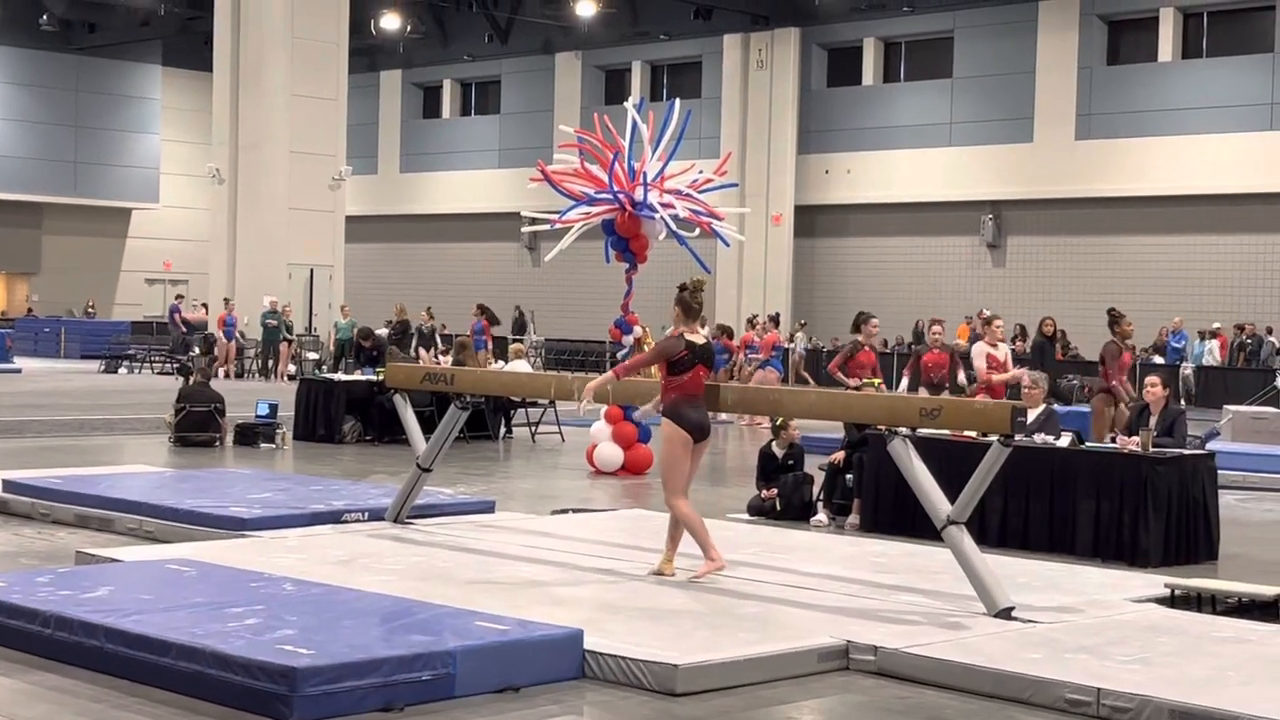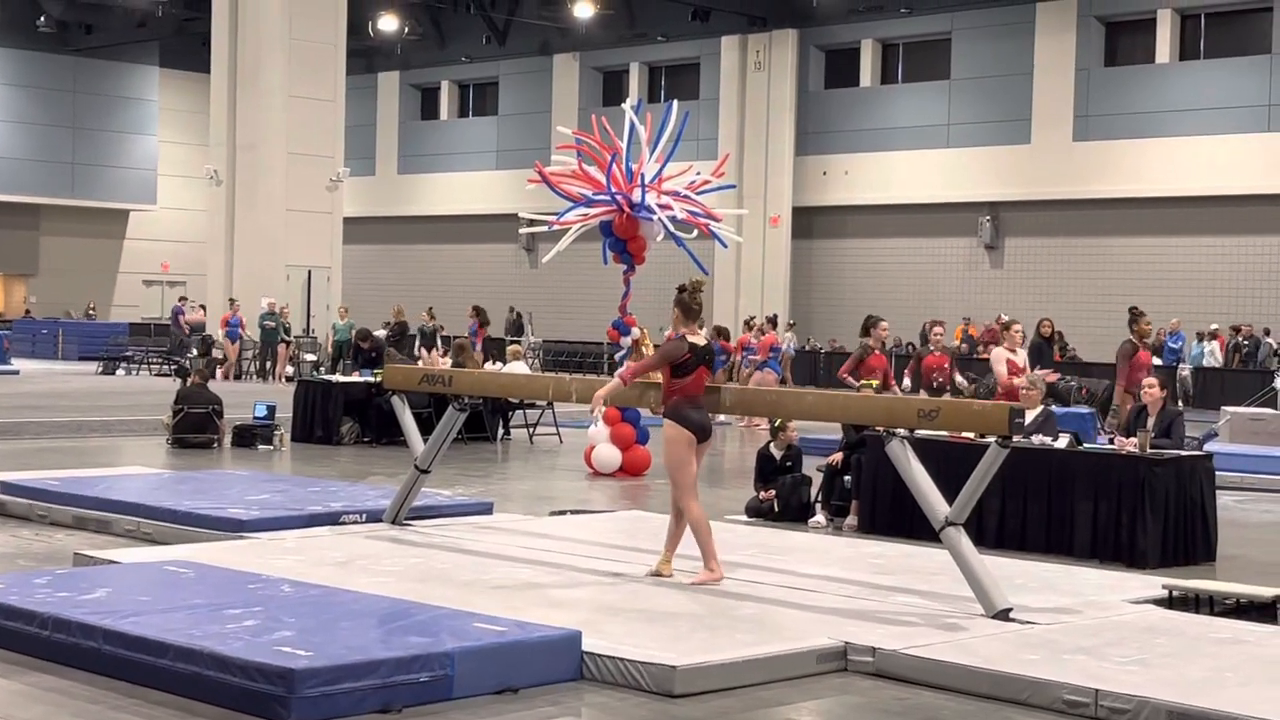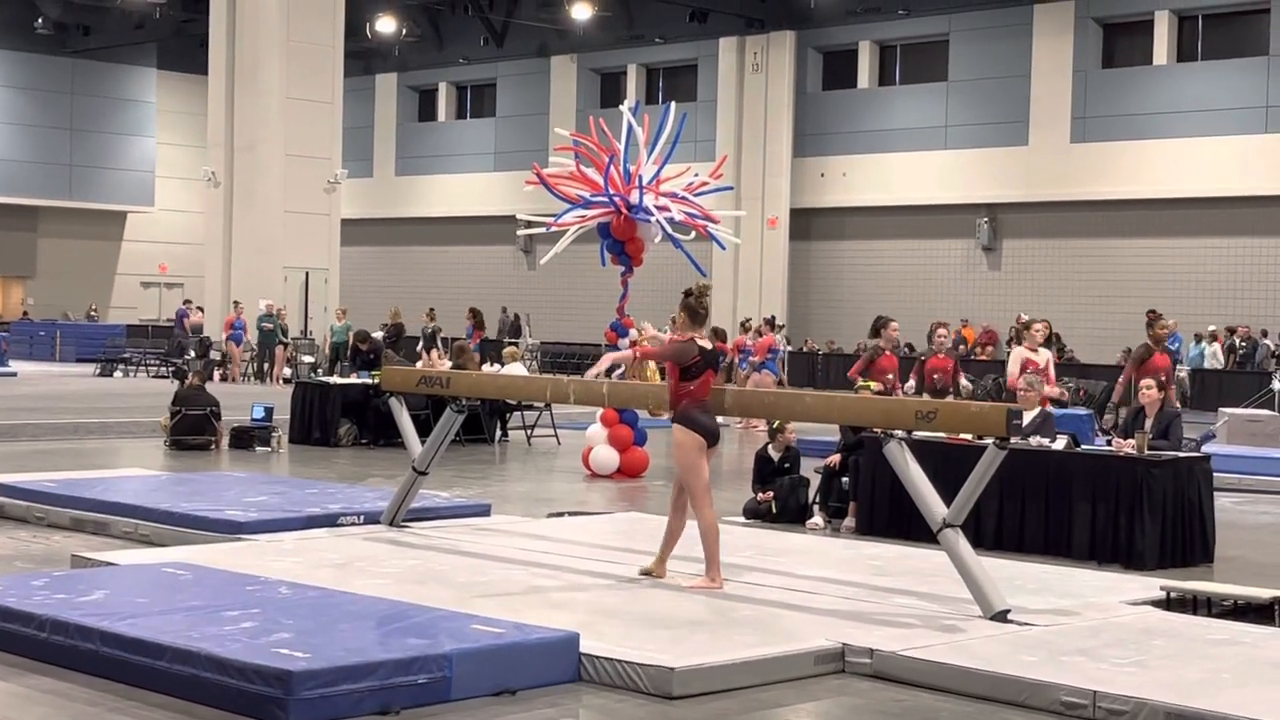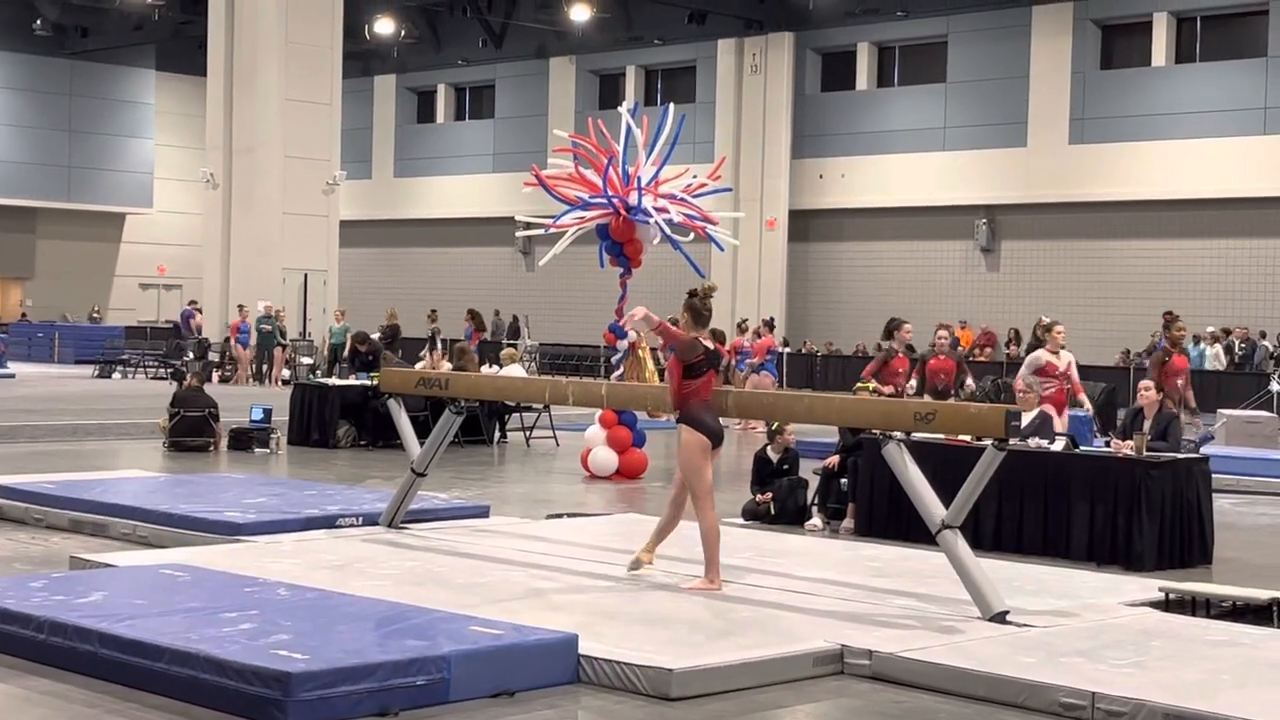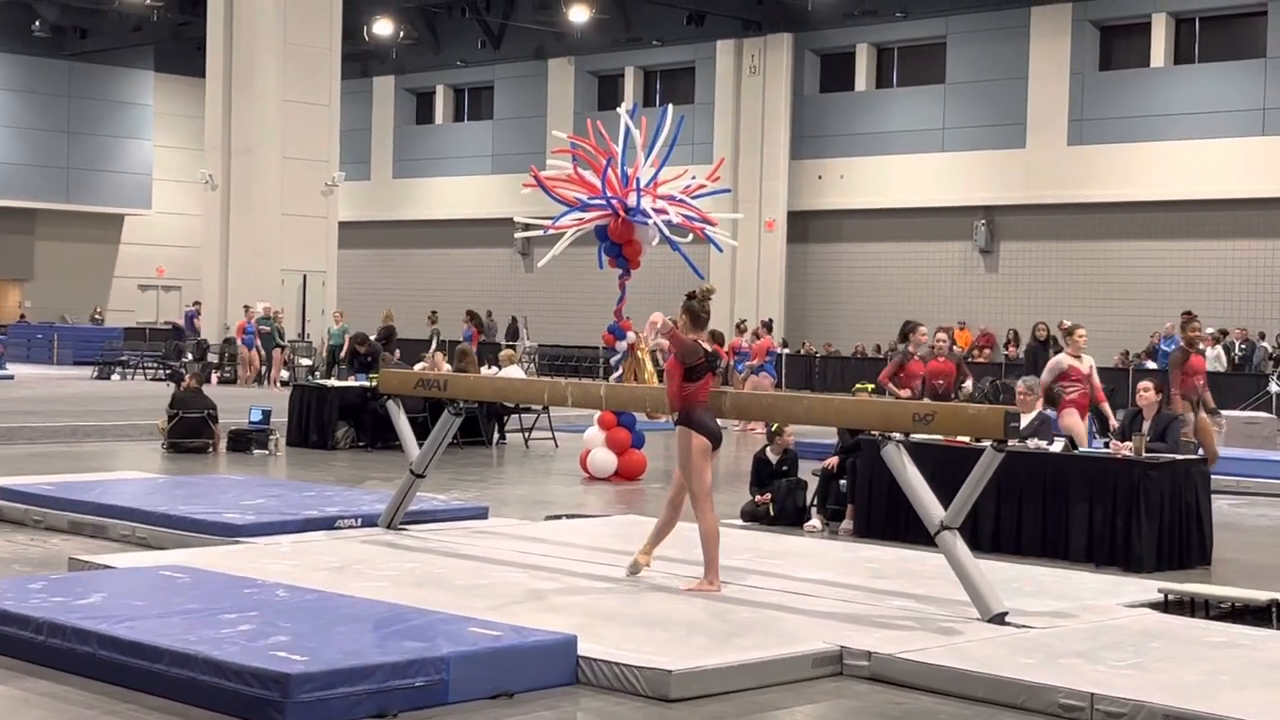
dt=0.2s
person 1, frame 1
left shoulder: (675, 343)
right shoulder: (707, 347)
left elbow: (635, 364)
left wrist: (596, 383)
right wrist: (655, 404)
left hip: (679, 420)
right hip: (701, 420)
left knee: (675, 497)
right knee: (678, 494)
left ankle: (713, 555)
right ankle: (667, 560)
person 1, frame 2
left shoulder: (676, 345)
right shoulder: (706, 346)
left elbow: (640, 367)
left wrist: (605, 390)
right wrist: (656, 364)
left hip: (681, 421)
right hip: (701, 420)
left knee: (687, 499)
right knee: (679, 496)
left ankle: (713, 567)
right ankle: (666, 561)
person 1, frame 3
left shoulder: (685, 348)
right shoulder: (710, 348)
left elbow: (650, 352)
left wrist: (611, 358)
left hip: (690, 425)
right hip: (708, 424)
left knee: (701, 503)
right knee: (680, 497)
left ankle: (713, 575)
right ankle: (659, 561)
person 1, frame 4
left shoulder: (689, 346)
right shoulder: (709, 349)
left elbow: (668, 331)
left wrist: (645, 316)
right wrist: (652, 323)
left hip: (693, 426)
right hip: (708, 424)
left knee: (703, 504)
right knee: (678, 496)
left ankle: (712, 577)
right ankle: (648, 548)
person 1, frame 5
left shoulder: (689, 348)
right shoulder: (706, 351)
left elbow: (675, 335)
left wrist: (661, 322)
right wrist: (668, 345)
left hip: (693, 428)
right hip: (705, 426)
left knee: (702, 507)
right knee: (674, 498)
left ankle: (711, 578)
right ankle: (646, 551)
